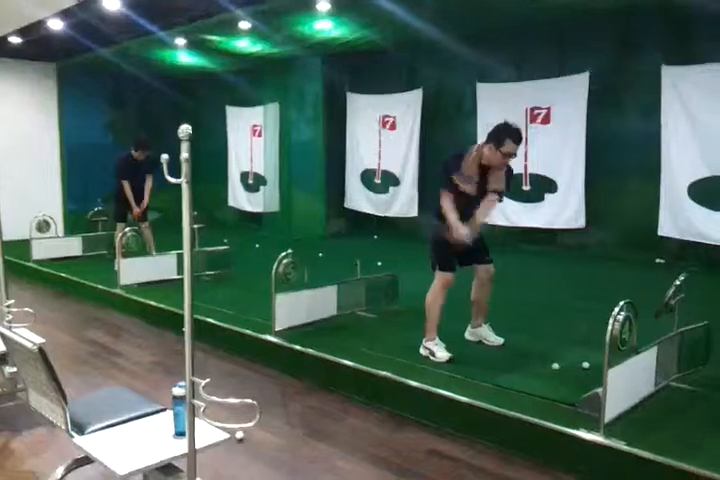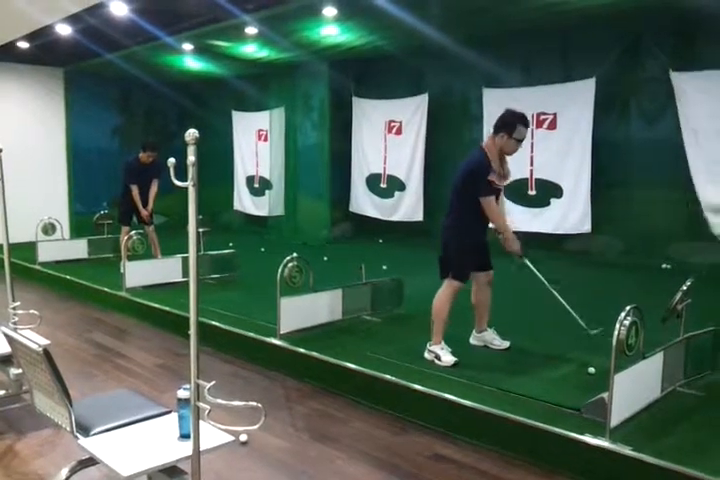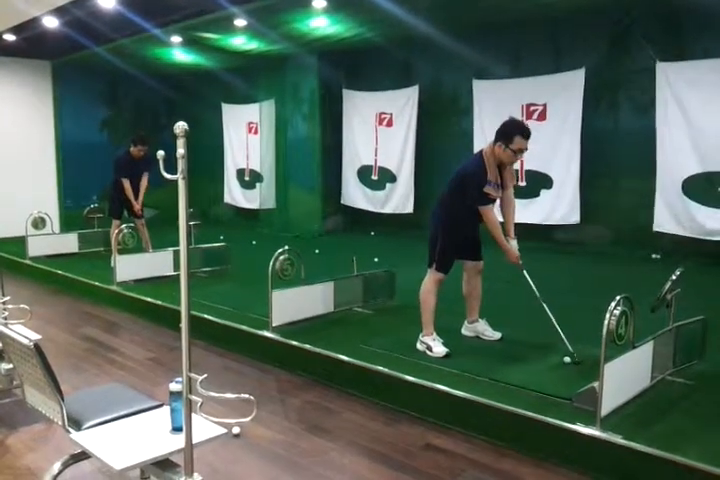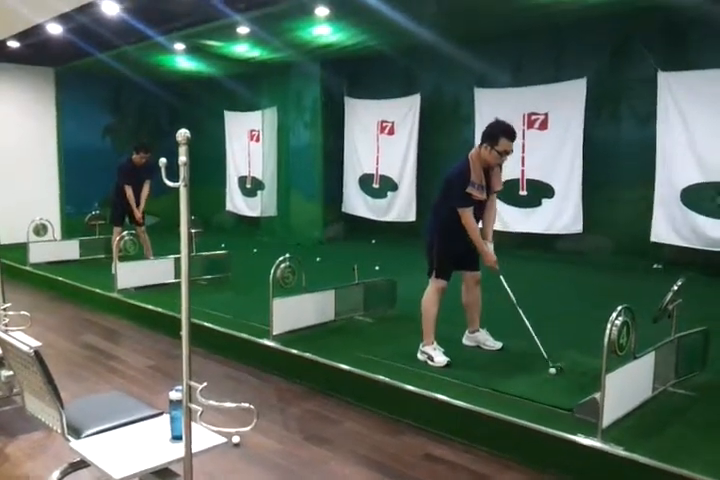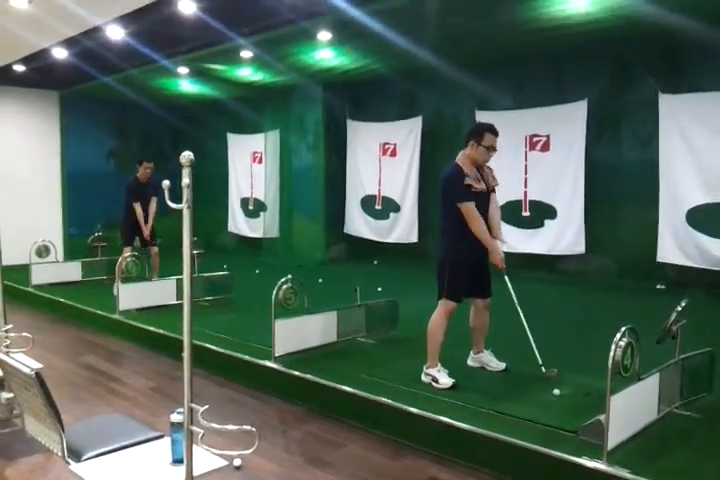
dt=1s
person 1, frame 1
left shoulder: (504, 173)
right shoulder: (459, 162)
left elbow: (488, 204)
right elbow: (446, 199)
left wrist: (471, 228)
right wrist: (456, 226)
left hip: (472, 228)
right hip: (446, 227)
left knee: (486, 273)
right knee: (444, 279)
left ankle: (477, 327)
right ankle: (430, 341)
person 1, frame 2
left shoulder: (497, 158)
right shoulder: (480, 164)
left elbow: (497, 199)
right elbow: (489, 207)
left wrist: (504, 232)
right wrist: (509, 238)
left hip: (476, 231)
right hip: (458, 231)
left knee: (485, 278)
right knee: (452, 284)
left ankle: (481, 332)
right ankle: (435, 345)
person 1, frame 3
left shoulder: (504, 162)
right shoulder: (475, 171)
left elbow: (507, 195)
right elbow: (488, 215)
left wrist: (511, 236)
right wrist: (506, 249)
left hip: (468, 223)
right hip: (447, 222)
left knee: (475, 268)
right knee: (436, 274)
left ankle: (472, 322)
right ankle: (427, 336)
person 1, frame 4
left shoulder: (494, 167)
right shoulder: (460, 174)
left elbow: (491, 202)
right elbow: (466, 217)
left wrist: (488, 241)
right wrist: (484, 252)
left hip: (466, 233)
right hip: (443, 231)
left knee: (473, 278)
right knee: (438, 283)
left ankle: (473, 332)
right ankle: (427, 345)
person 1, frame 5
left shoulder: (485, 173)
right shoulder: (454, 175)
left elbow: (492, 206)
right elbow: (471, 215)
left wrist: (497, 241)
right wrist: (492, 247)
left hip: (478, 250)
right hip: (455, 251)
left knee: (483, 302)
right knee: (447, 305)
left ankle: (478, 353)
right ankle: (431, 367)
person 2, frame 1
left shoulder: (149, 160)
right shoulder: (123, 162)
left elbow: (149, 180)
right elbow: (126, 185)
left wrist: (146, 199)
right wrist: (133, 207)
left hip: (139, 196)
right hip: (123, 197)
left knee: (145, 225)
right knee: (121, 226)
left ankle: (153, 253)
person 2, frame 2
left shoulder: (156, 165)
right shoulder: (130, 165)
left elbow: (154, 185)
right elbow: (134, 189)
left wrist: (150, 205)
right wrist: (141, 210)
left hip: (145, 200)
right hip: (128, 200)
left knee: (150, 228)
right knee: (126, 229)
left ankle: (158, 257)
right ankle: (124, 261)
person 2, frame 3
left shoulder: (146, 159)
right shoulder: (121, 160)
left elbow: (144, 179)
right elbow: (125, 183)
left wrist: (140, 199)
right wrist: (133, 203)
left hip: (135, 194)
right hip: (118, 194)
left knee: (141, 222)
right knee: (116, 223)
left ankle: (149, 251)
right ankle: (114, 255)
person 2, frame 4
left shoulder: (148, 167)
right shoulder: (124, 167)
left elbow: (146, 186)
right elbow: (128, 190)
left wrist: (141, 206)
right wrist: (135, 210)
left hip: (137, 202)
right hip: (120, 201)
left knee: (142, 230)
right knee: (117, 230)
left ankle: (150, 258)
right ankle: (115, 262)
person 2, frame 5
left shoulder: (154, 184)
right shoulder: (131, 185)
left elbow: (153, 204)
right elbow: (137, 208)
left wrist: (149, 225)
right wrist: (143, 229)
left hip: (147, 221)
right hip: (131, 222)
left knee: (155, 251)
right knee: (127, 252)
left ankle: (155, 279)
